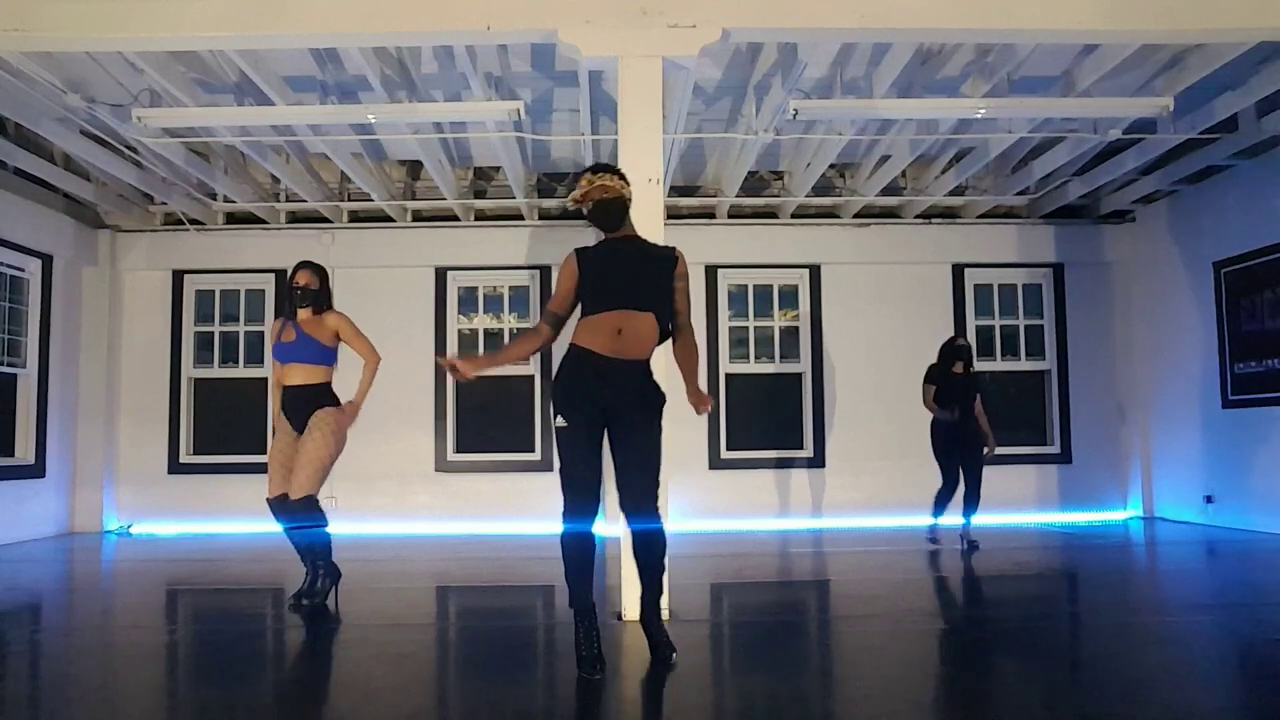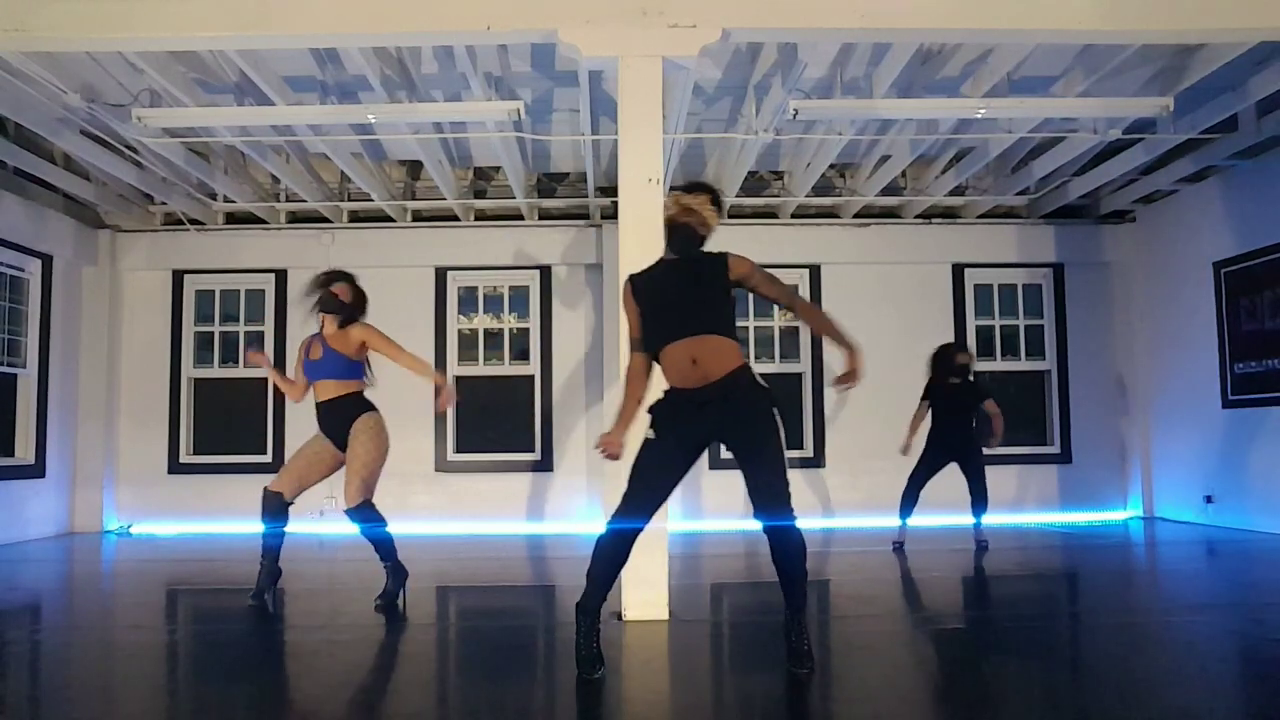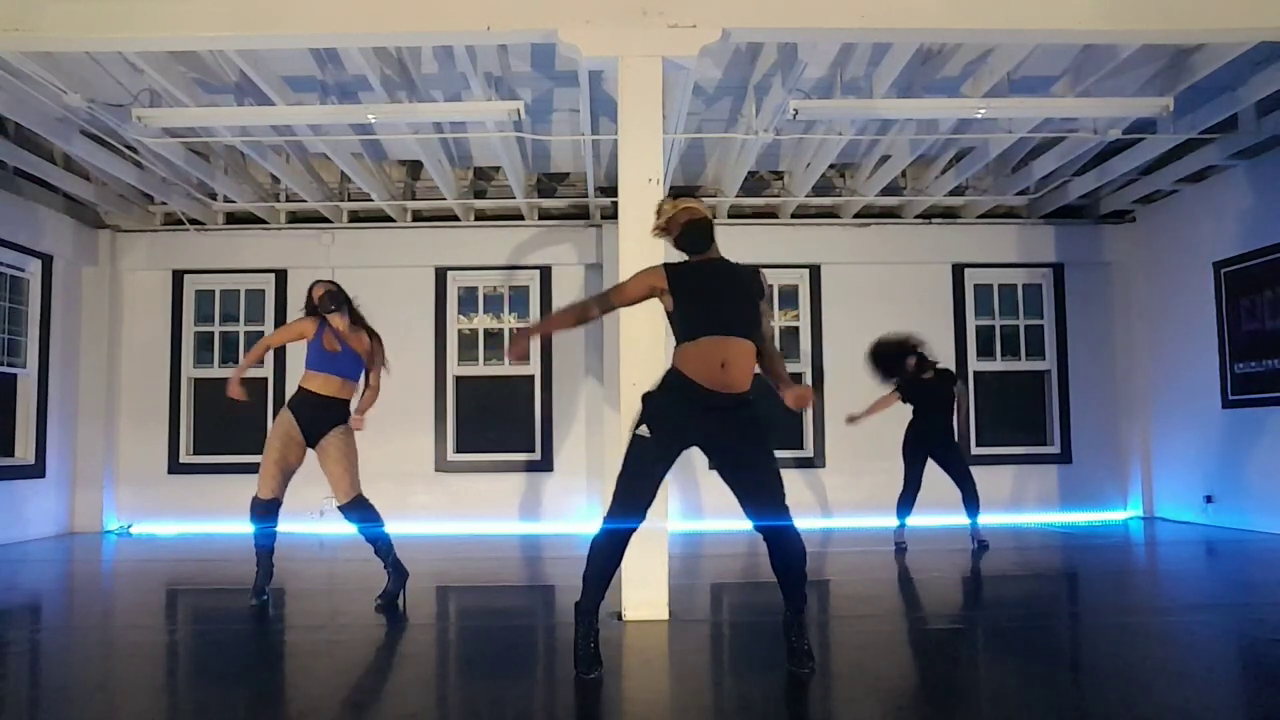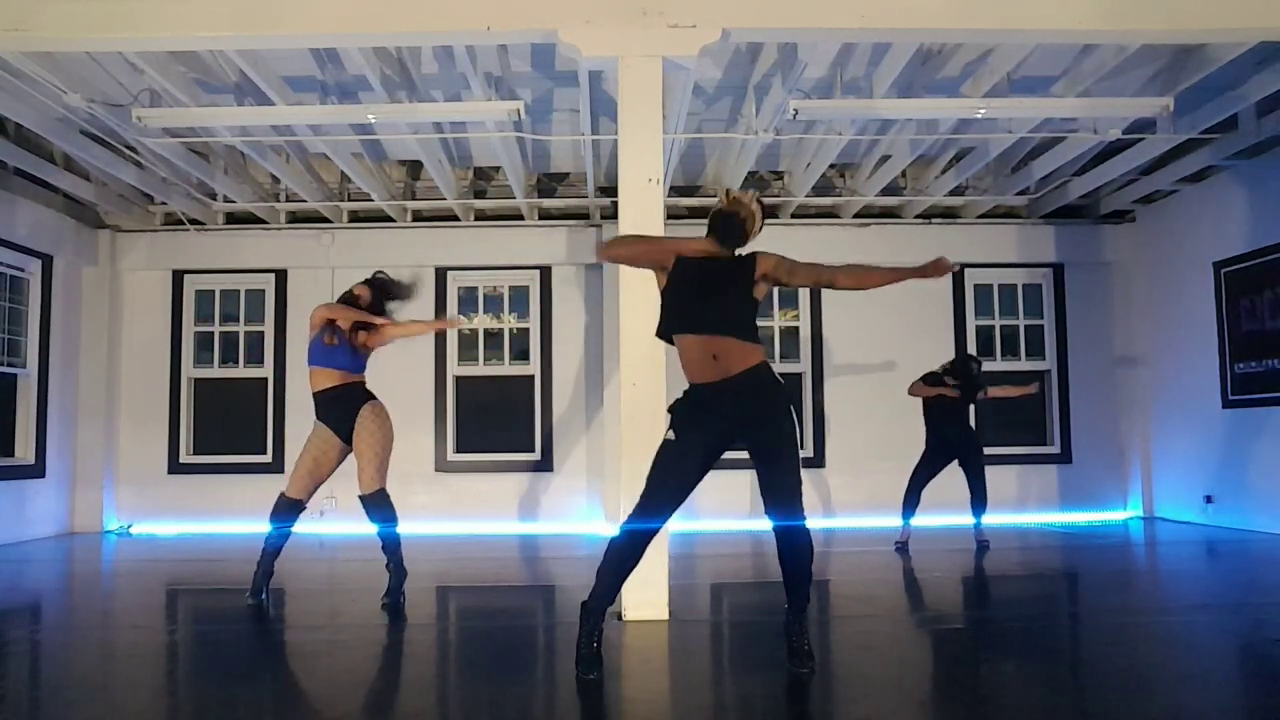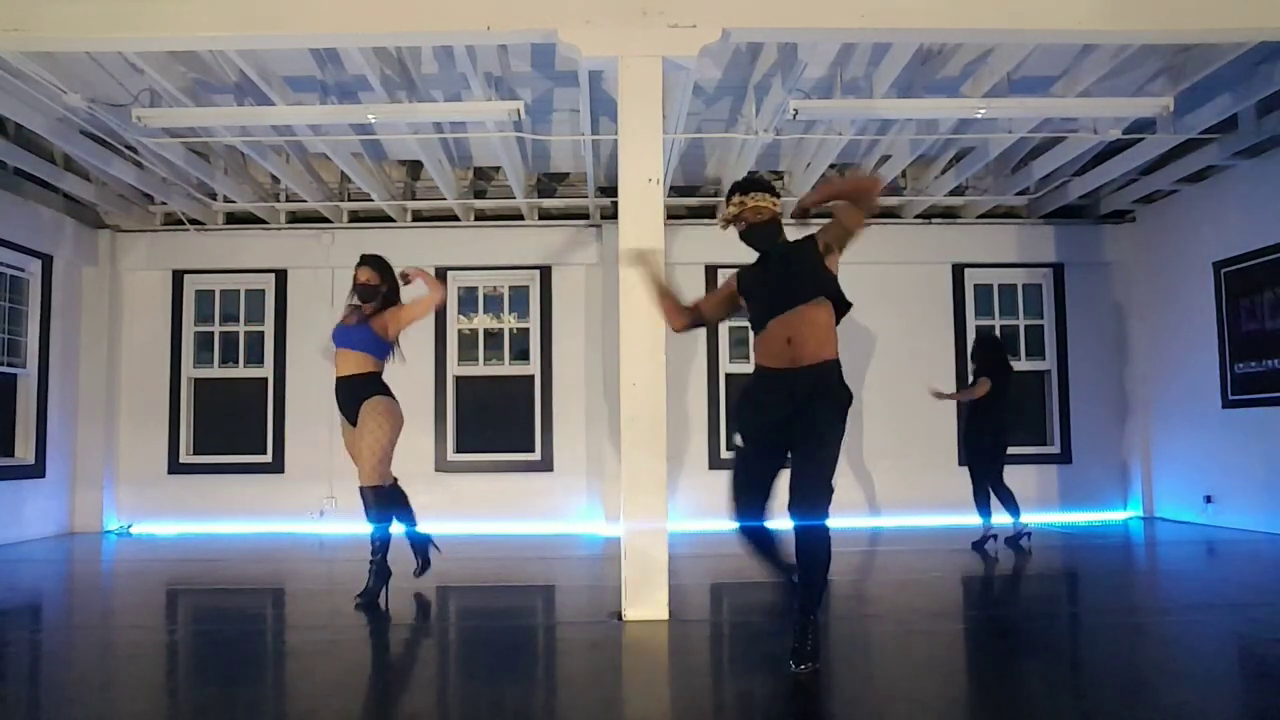
dt=1s
person 1, frame 1
left shoulder: (670, 260)
right shoulder: (580, 261)
left elbow: (682, 330)
right elbow: (544, 332)
left wrist: (692, 385)
right wrist: (483, 362)
left hip: (636, 386)
right hip: (579, 380)
left knee: (640, 507)
right knee: (580, 507)
left ankle: (652, 618)
right ankle: (584, 621)
person 1, frame 2
left shoulder: (725, 267)
right shoulder: (637, 285)
left elbow: (794, 302)
right elbow: (640, 358)
left wrist: (846, 345)
right wrist: (623, 423)
left hip: (740, 398)
right hip: (680, 408)
left knee: (776, 514)
right knee: (630, 516)
left ankle: (795, 622)
right ankle: (588, 619)
person 1, frame 3
left shoulder: (754, 279)
right shoulder: (666, 278)
left elbow: (766, 346)
right elbow: (595, 306)
left wrist: (785, 385)
right wrist: (535, 328)
left hip: (737, 412)
right hip: (675, 403)
left knee: (777, 520)
right knee: (624, 516)
left ankle: (797, 624)
right ankle: (587, 621)
person 1, frame 4
left shoulder: (758, 267)
right shoulder: (672, 259)
left elbow: (840, 276)
right elbow: (613, 248)
left wrist: (917, 271)
right wrist: (673, 247)
left hip: (760, 398)
right hip: (703, 405)
left knee: (788, 515)
right knee: (648, 515)
left ankle: (798, 624)
right ankle: (594, 616)
person 1, frame 5
left shoulder: (819, 247)
right shoulder: (743, 280)
left elbow: (868, 191)
right elbow: (681, 321)
left wrist: (817, 197)
right wrist: (657, 277)
left hip: (821, 391)
right hip: (764, 394)
left knee: (808, 510)
right knee: (746, 515)
left ankle: (807, 626)
right ankle: (797, 581)
person 2, frame 1
left shoulder: (332, 321)
right shoulder: (279, 326)
left elbow: (371, 356)
left wrist: (358, 402)
right wrist: (277, 417)
left hip: (323, 413)
right hip: (290, 418)
left knee: (301, 496)
right knee: (278, 498)
left ankle: (326, 572)
right ankle: (314, 570)
person 2, frame 2
left shoulder: (359, 335)
right shoulder: (307, 344)
left elbow: (403, 357)
right elbow: (296, 391)
left wrist: (440, 382)
right wrist: (267, 366)
left hip: (361, 423)
right hip: (328, 434)
left knee: (356, 502)
right knee: (275, 493)
left ankle: (394, 572)
right ankle: (268, 573)
person 2, frame 3
left shoulder: (368, 338)
right shoulder: (312, 326)
left elbow: (374, 384)
right elbow: (269, 342)
left wrist: (362, 410)
right wrist: (238, 373)
left hip: (335, 422)
right hip: (296, 415)
left knee: (350, 498)
right knee: (267, 494)
left ankle: (395, 570)
right ankle: (263, 574)
person 2, frame 4
left shoulder: (366, 336)
right shoulder: (322, 320)
left elbow: (407, 330)
right elbow: (327, 310)
left wrist: (438, 324)
right wrist: (376, 318)
left hip: (363, 411)
right hip: (329, 421)
left knee: (372, 492)
right knee: (294, 496)
left ankle: (396, 572)
right ankle: (262, 571)
person 2, frame 5
left shoulder: (392, 315)
right shoulder: (350, 313)
left elbow: (438, 295)
left wrist: (418, 274)
left hip: (375, 402)
right hip: (352, 408)
left knee: (372, 486)
right knee: (382, 484)
left ankle: (378, 568)
right ankle: (420, 543)
person 3, frame 1
left shoulder: (971, 378)
right shoulder: (937, 371)
left elbow: (978, 410)
right elbow: (928, 400)
left wrist: (988, 436)
right wrist: (942, 413)
left hip: (970, 435)
right hip: (945, 434)
left knee: (974, 483)
right knee: (950, 482)
left ankle: (966, 529)
right ankle: (934, 523)
person 3, frame 2
left shoulder: (974, 388)
right shoulder: (936, 385)
left elbow: (995, 412)
right elbow: (921, 413)
left wrist: (997, 436)
right wrist: (909, 440)
left hip: (967, 446)
right hip: (938, 444)
left knee: (979, 489)
right knee: (914, 484)
left ankle: (978, 528)
right ankle: (902, 528)
person 3, frame 3
left shoulder: (946, 375)
right shoulder: (909, 383)
left elbow: (959, 395)
right elbow: (886, 401)
left wrist: (962, 413)
right wrist: (860, 416)
left hip: (945, 440)
right hip: (917, 440)
left knee: (966, 483)
right knee: (911, 485)
left ankle: (975, 527)
right ankle: (901, 528)
person 3, frame 4
left shoulder: (969, 388)
right shoulder: (932, 380)
left elbow: (1000, 391)
right elbow: (913, 390)
left wrist: (1029, 389)
right wrist: (942, 391)
left hip: (967, 442)
right hip: (938, 443)
left knee: (978, 486)
right knee: (915, 484)
left ankle: (978, 527)
right ankle: (906, 527)
person 3, frame 5
left shoulder: (989, 372)
right shoulder: (1000, 371)
left elbow: (976, 392)
left wrist: (945, 395)
left hip: (982, 434)
right hip: (996, 434)
left knee: (980, 480)
right knee: (995, 480)
left ankle: (987, 527)
right ankle: (1018, 524)
